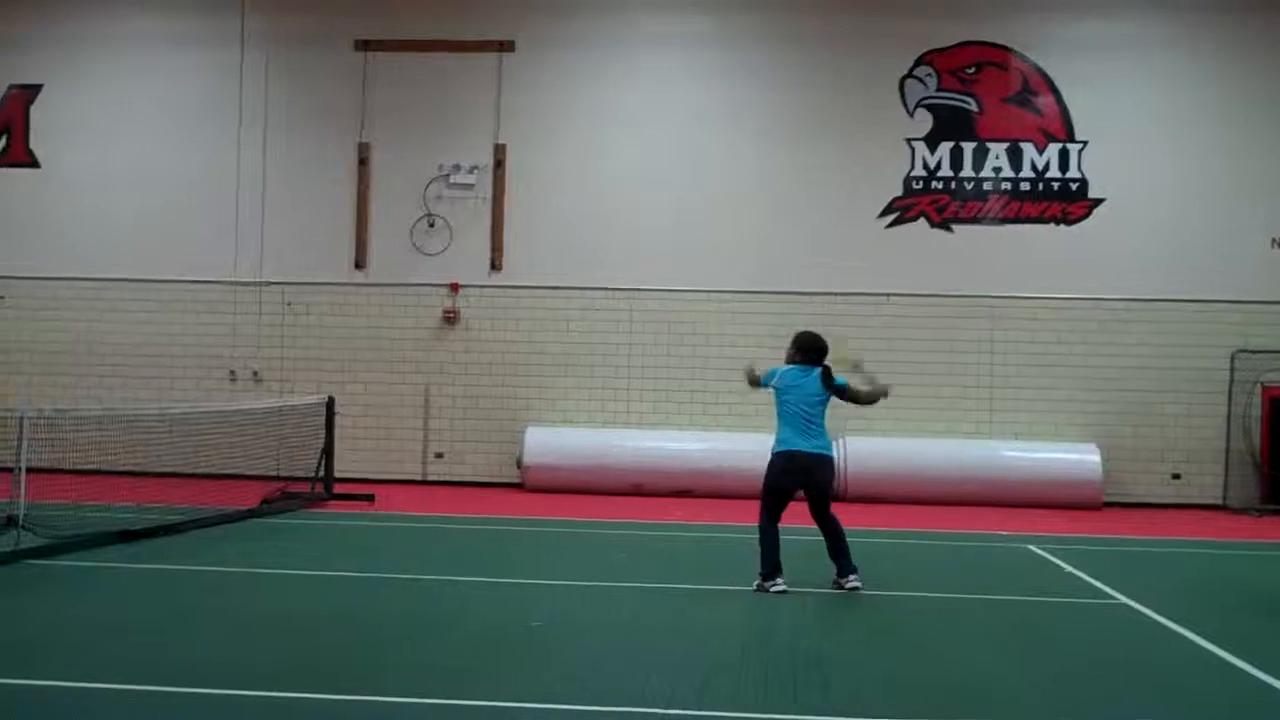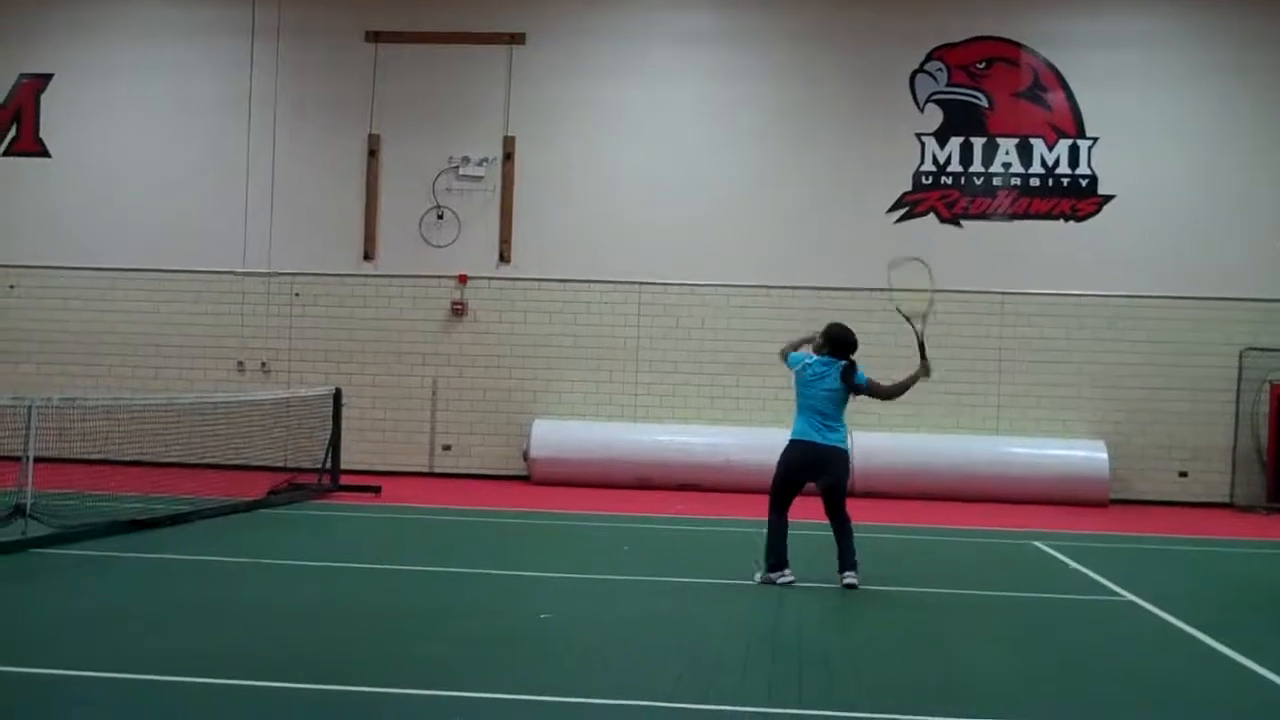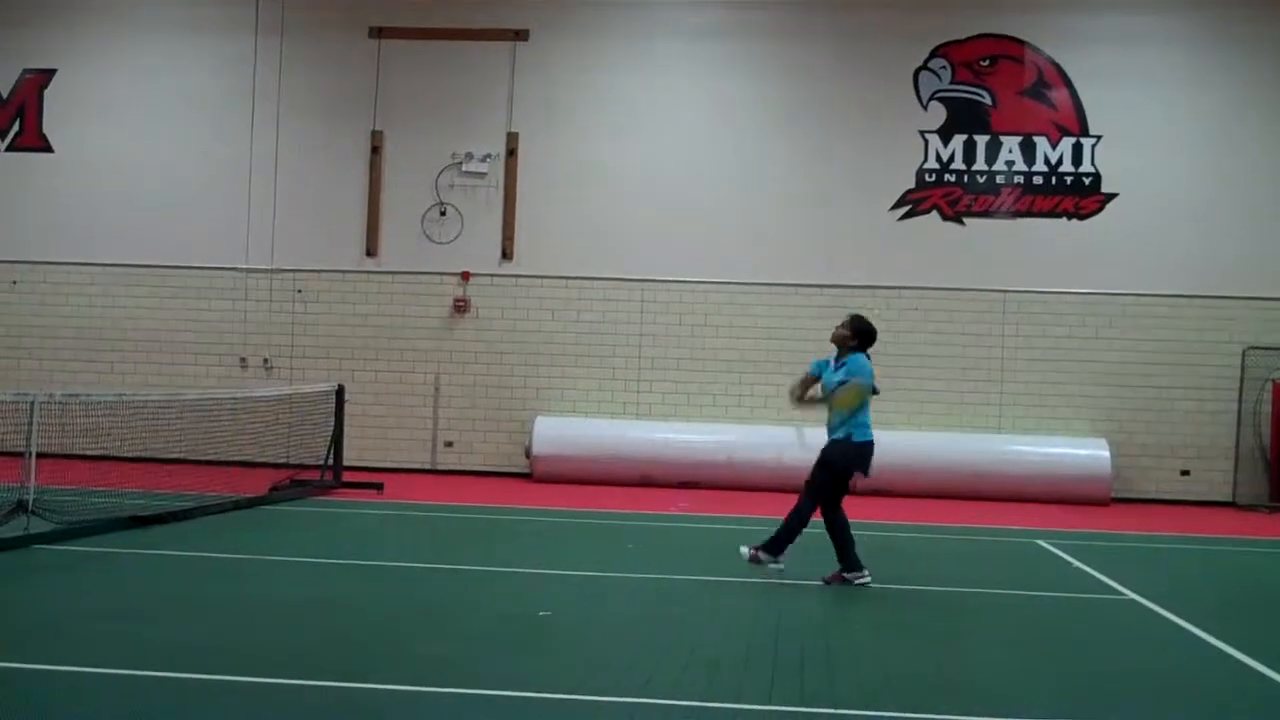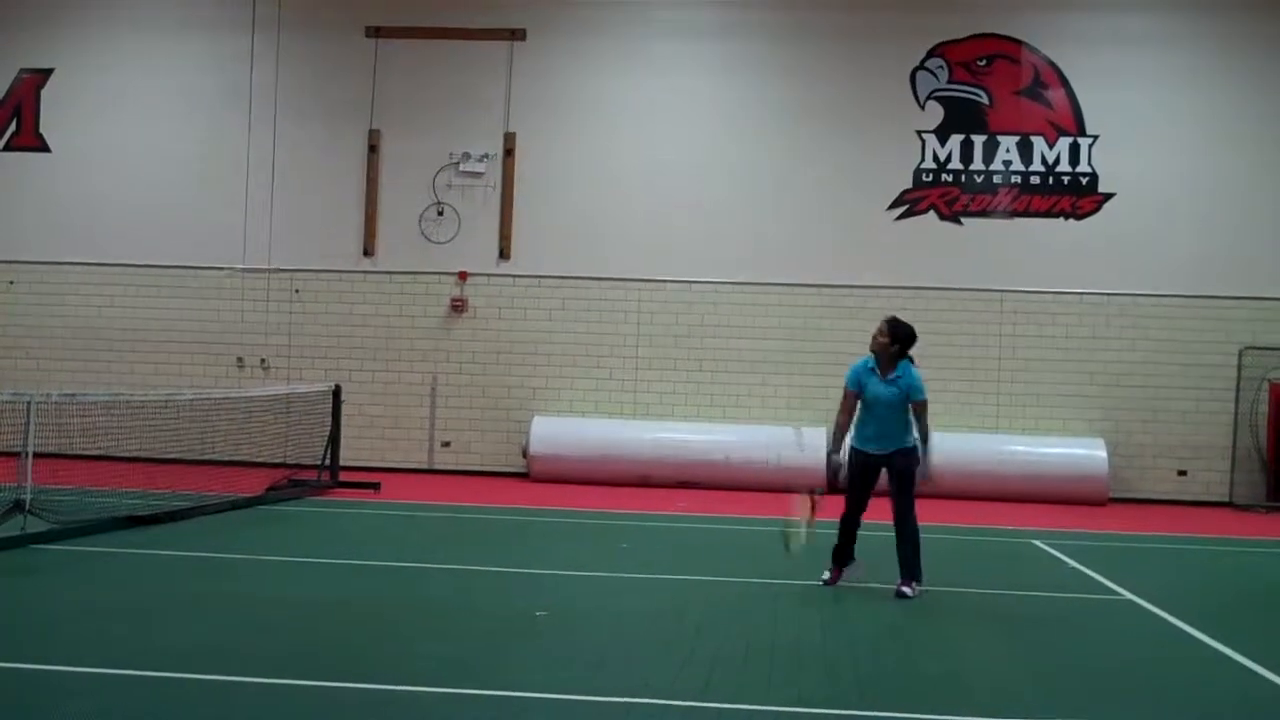
dt=0.5s
person 1, frame 1
left shoulder: (780, 374)
right shoulder: (826, 379)
left elbow: (755, 381)
right elbow: (865, 398)
left wrist: (751, 373)
right wrist: (879, 390)
left hip: (788, 456)
right hip: (821, 459)
left knee: (769, 516)
right knee: (824, 516)
left ankle: (772, 577)
right ankle: (848, 574)
person 1, frame 2
left shoulder: (803, 362)
right shoulder: (849, 374)
left elbow: (784, 351)
right elbow: (887, 393)
left wrist: (802, 340)
right wrist: (918, 374)
left hip: (801, 447)
right hip: (835, 453)
left knee: (778, 507)
right knee: (837, 512)
left ankle: (777, 569)
right ankle: (849, 570)
person 1, frame 3
left shoulder: (860, 363)
right shoulder: (825, 364)
left elbow: (857, 399)
right elbow: (801, 386)
left wrist: (823, 398)
right wrist: (800, 392)
left hip: (853, 443)
right hip: (844, 443)
left knee: (810, 497)
right knee: (830, 504)
left ankle: (771, 550)
right ankle: (852, 569)
person 1, frame 4
left shoulder: (909, 376)
right shoulder: (860, 369)
left elbow: (921, 419)
right elbow: (845, 412)
left wrist: (925, 458)
right wrist: (833, 452)
left hip: (901, 451)
right hip: (864, 450)
left knee: (904, 513)
right knee: (853, 508)
left ankle: (910, 578)
right ankle: (841, 562)
